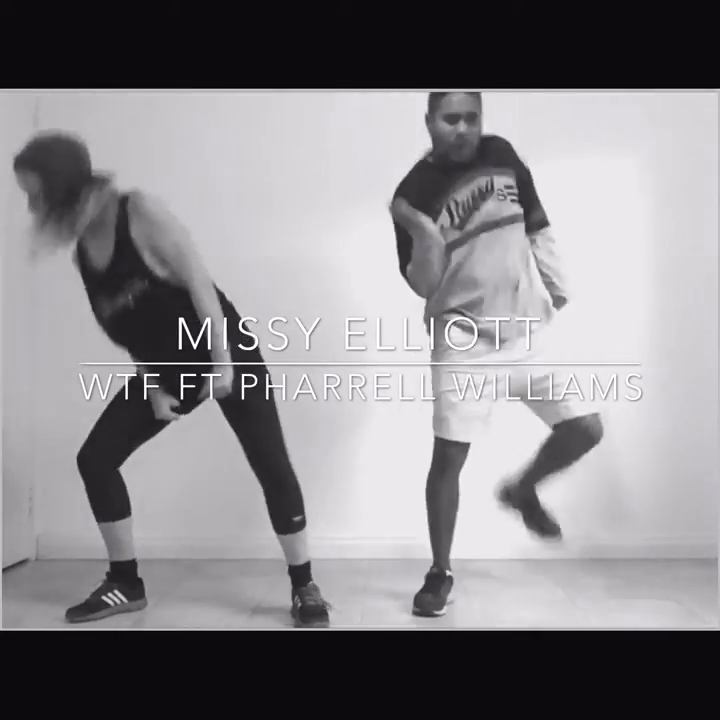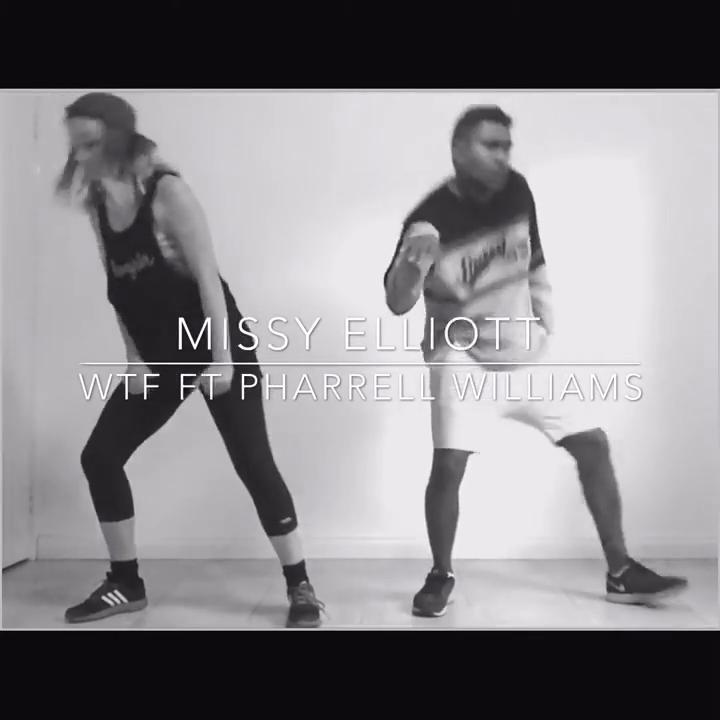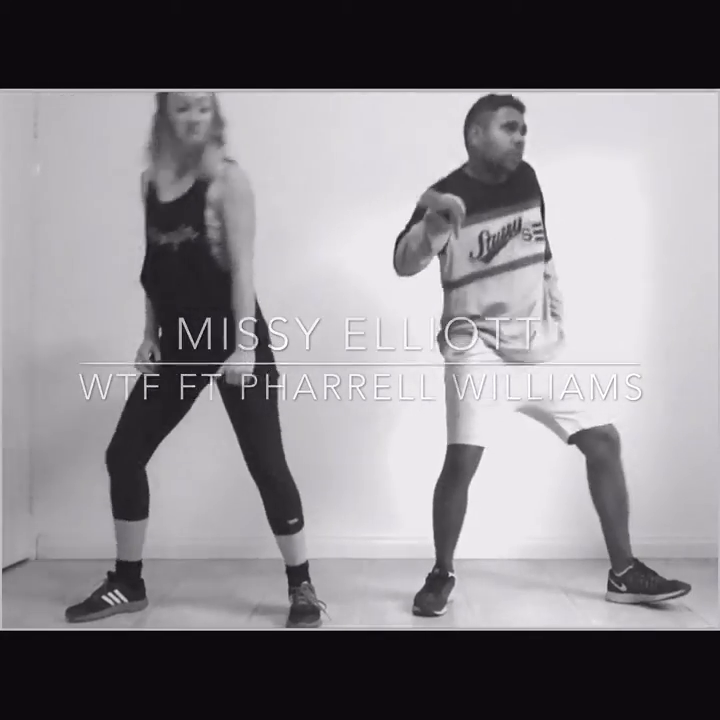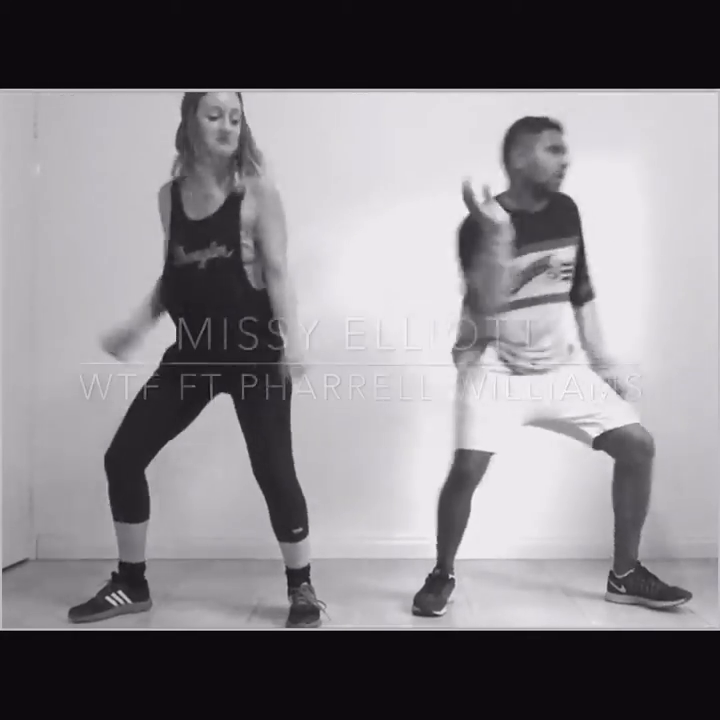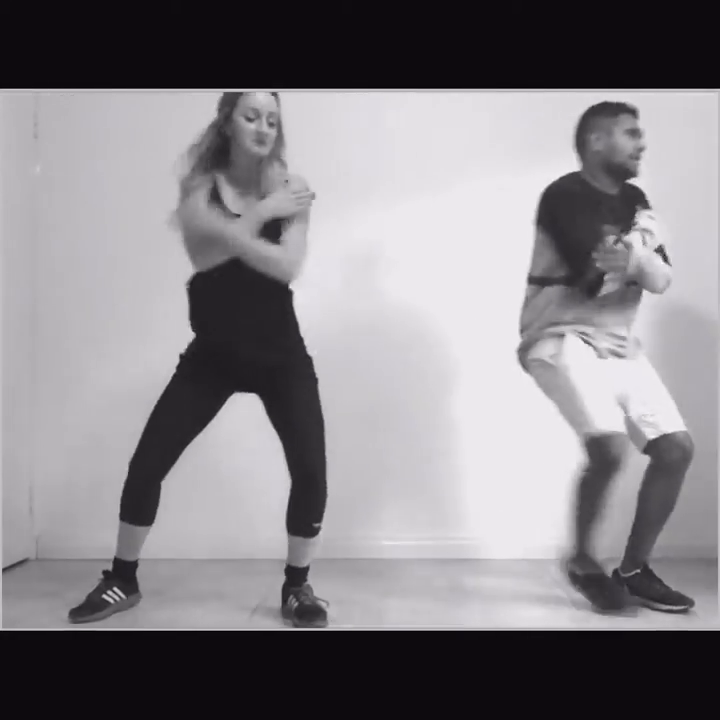
dt=0.3s
person 1, frame 1
left shoulder: (140, 212)
right shoulder: (82, 249)
left elbow: (198, 281)
right elbow: (116, 327)
left wrist: (223, 361)
right wrist: (151, 385)
left hip: (226, 353)
right hip: (166, 367)
left knee: (271, 462)
right knee: (95, 457)
left ankle: (303, 587)
right ankle: (125, 584)
person 1, frame 2
left shoulder: (168, 191)
right shoulder: (99, 206)
left elbow: (206, 276)
right elbow: (120, 291)
left wrist: (224, 357)
right wrist: (134, 357)
left hip: (218, 346)
right hip: (161, 355)
left knee: (254, 465)
right knee: (99, 456)
left ankle: (299, 586)
right ankle: (125, 584)
person 1, frame 3
left shoulder: (226, 176)
right shoulder: (152, 180)
left elbow: (242, 265)
right elbow: (155, 268)
left wrist: (246, 346)
right wrist: (148, 337)
left hip: (232, 340)
right hip: (177, 345)
left knee: (266, 462)
right knee: (123, 454)
left ankle: (301, 586)
right ankle: (127, 583)
person 1, frame 4
left shoulder: (258, 191)
right shoulder: (170, 195)
left elbow: (277, 275)
right elbow: (173, 274)
left wrist: (291, 340)
right wrist: (141, 322)
left hip: (255, 353)
right hip: (192, 354)
left knee: (274, 473)
right knee: (122, 457)
left ankle: (301, 588)
right ankle: (131, 584)
person 1, frame 5
left shoulder: (290, 189)
right shoulder: (195, 184)
left elbow: (288, 267)
right elbow: (206, 250)
left wrist: (232, 233)
right wrist: (267, 209)
left hip: (279, 353)
right hip: (212, 353)
left knee: (311, 469)
right knee: (147, 463)
left ankle: (297, 587)
right ankle: (121, 581)
person 2, frame 1
left shoulder: (501, 153)
right shoulder: (412, 192)
left elbow: (536, 222)
right elbow: (424, 284)
left wrist: (555, 282)
right wrist: (423, 238)
left hip: (530, 330)
right hip: (463, 340)
left knee: (586, 429)
right knee: (447, 458)
left ankle: (522, 487)
right ankle: (440, 573)
person 2, frame 2
left shoulder: (517, 190)
right shoulder: (430, 219)
right elbow: (397, 302)
left wrist: (546, 327)
right wrist: (413, 260)
left hip: (524, 358)
right hip: (463, 361)
left knee: (593, 446)
right knee: (448, 465)
left ankle: (621, 572)
right ankle: (441, 575)
person 2, frame 3
left shoulder: (526, 179)
right shoulder: (448, 196)
right elbow: (404, 265)
left wrist: (558, 320)
right wrist: (433, 225)
left hip: (540, 349)
right hip: (477, 351)
left knee: (604, 442)
right knee: (461, 462)
left ankle: (623, 572)
right ankle: (442, 573)
person 2, frame 4
left shoulder: (567, 213)
right shoulder: (481, 226)
left elbow: (581, 294)
right elbow: (486, 303)
left wrist: (603, 361)
right wrist: (495, 233)
left hip: (560, 363)
right hip: (496, 361)
left knee: (637, 444)
right knee: (468, 468)
left ankle: (625, 574)
right ankle: (442, 574)
person 2, frame 5
left shoulder: (635, 200)
right shoulder: (564, 197)
left elbow: (660, 280)
right elbow: (603, 278)
left wrist: (641, 253)
right wrist: (643, 239)
left hip: (618, 347)
right hip: (562, 342)
left knee: (678, 448)
right knee: (610, 447)
left ankle: (632, 573)
right ankle: (581, 561)
